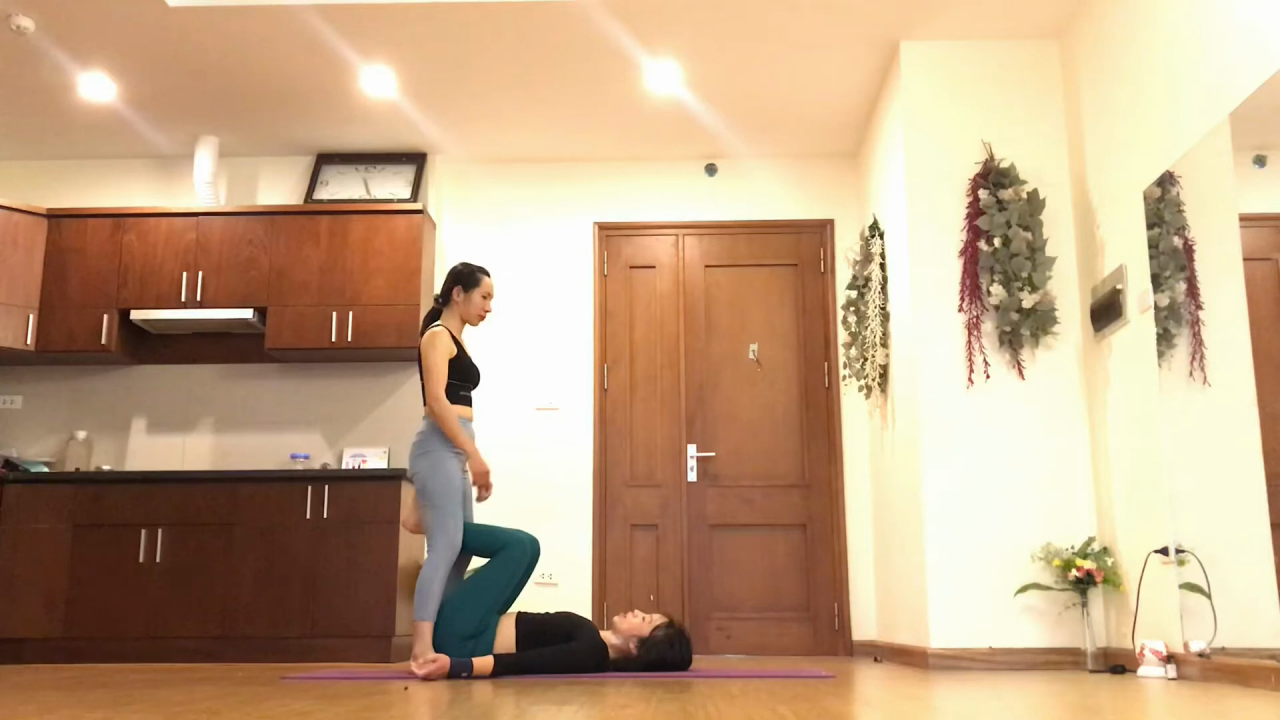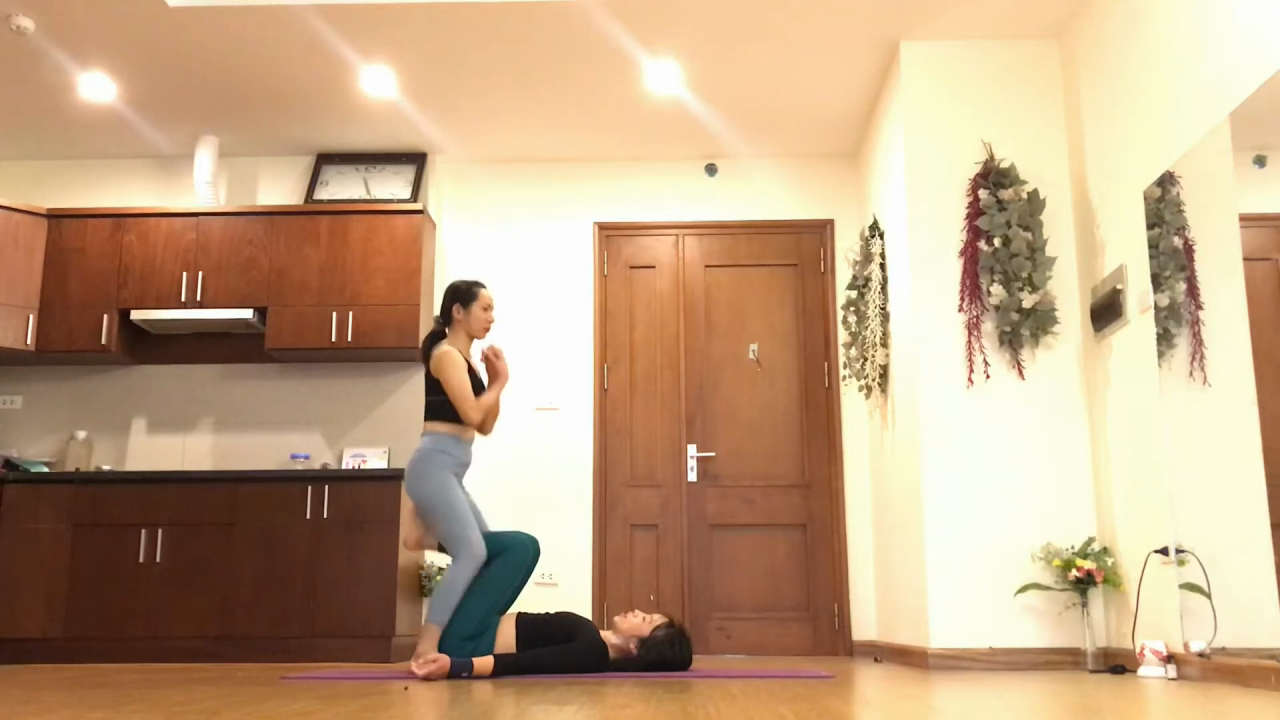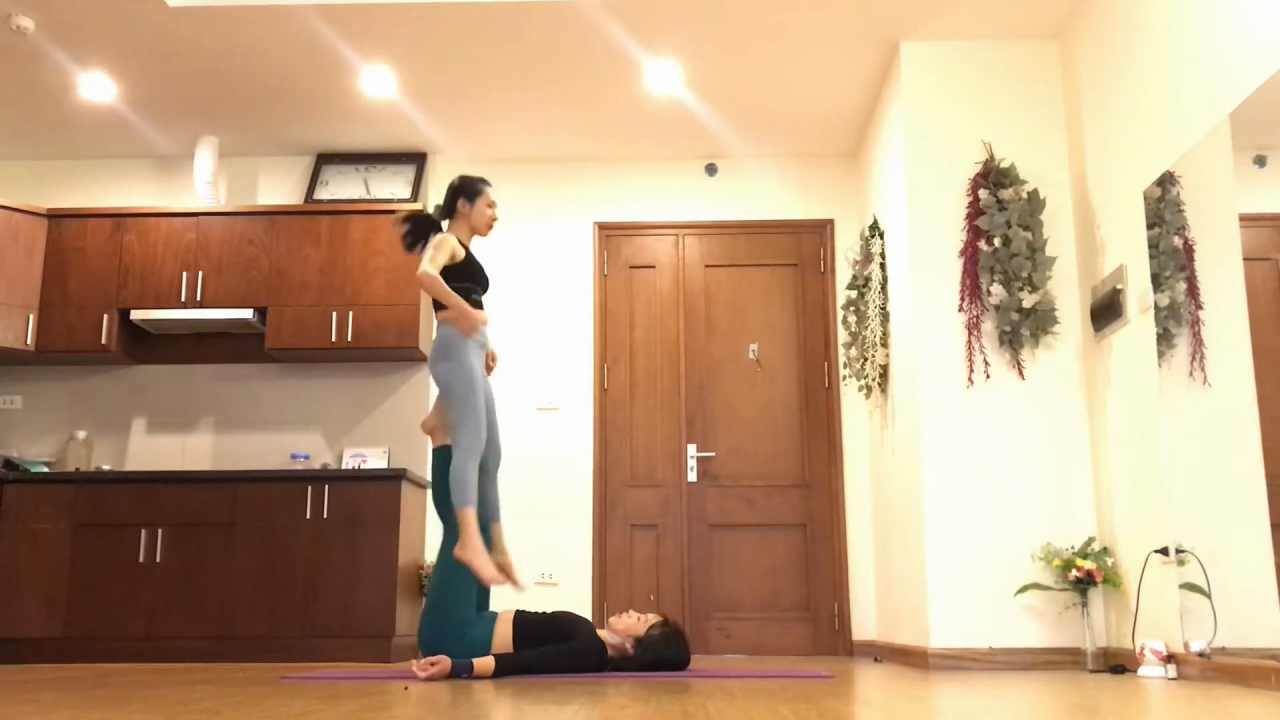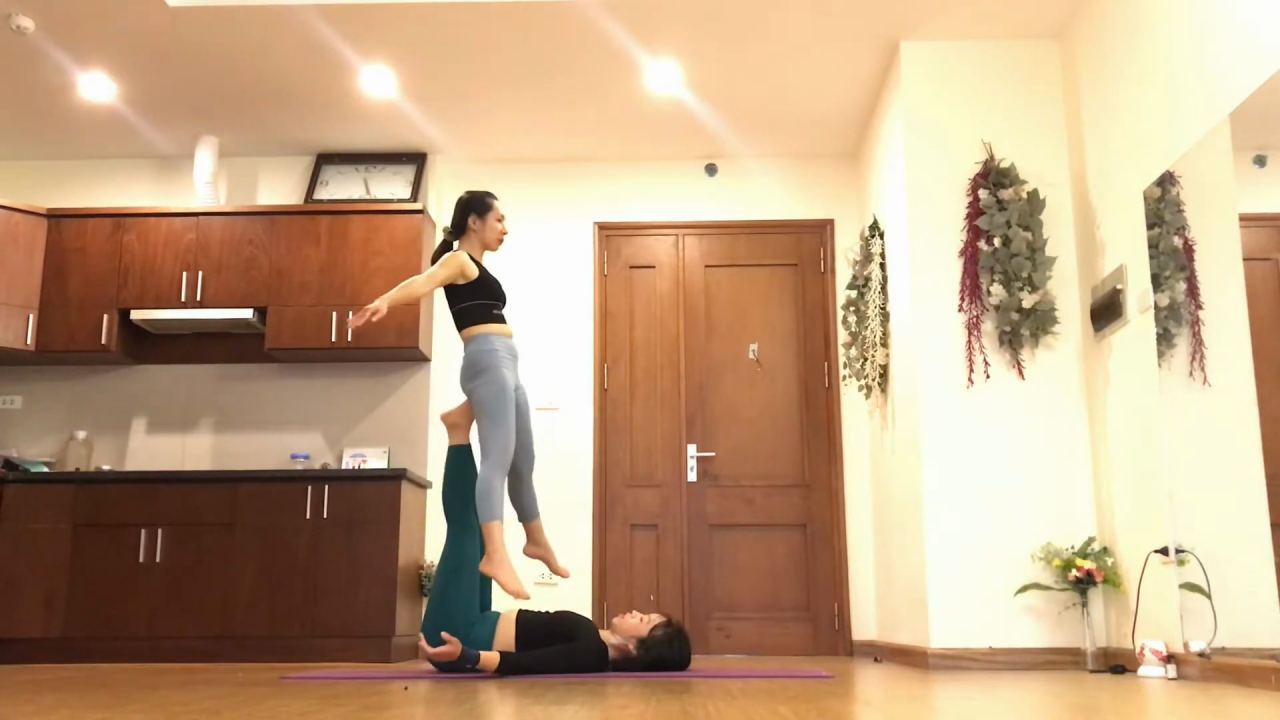
dt=0.7s
person 1, frame 1
left shoulder: (455, 340)
right shoulder: (438, 335)
right elbow: (436, 400)
left wrist: (470, 459)
right wrist: (474, 455)
left hip: (452, 452)
right hip: (439, 449)
left knee: (461, 550)
right knee: (445, 546)
right ankle: (421, 648)
person 1, frame 2
left shoulder: (466, 361)
right shoulder: (447, 356)
left elbow: (486, 425)
right elbow: (472, 413)
left wrist: (495, 381)
right wrist: (497, 387)
left hip: (448, 473)
right hip: (433, 468)
left knee: (481, 552)
right knee: (472, 552)
right ankle: (426, 650)
person 1, frame 3
left shoulder: (464, 251)
right shoulder: (445, 241)
right elbow: (425, 274)
left wrist: (484, 343)
right wrist: (462, 309)
left hip: (469, 353)
right hip: (456, 349)
left knee: (490, 453)
right knee: (471, 442)
left ankle: (496, 547)
right ankle: (470, 538)
person 1, frame 4
left shoulder: (476, 267)
right shoulder: (458, 260)
right elbow: (420, 283)
right wrist: (382, 302)
left hip: (504, 364)
right hip: (488, 361)
left knee: (522, 461)
right knee: (498, 457)
left ankle: (536, 540)
right ankle: (496, 554)
person 2, frame 1
left shoulder: (592, 653)
right shoulder: (594, 643)
left elbow: (519, 664)
left wrist: (457, 667)
left hip: (463, 640)
right hip: (470, 638)
left knee: (521, 546)
right knee: (524, 548)
person 2, frame 2
left shoulder: (592, 653)
right shoulder: (594, 642)
left elbow: (519, 664)
left wrist: (455, 666)
left hip: (464, 642)
right hip: (475, 639)
left knee: (522, 546)
right knee: (521, 548)
person 2, frame 3
left shoulder: (590, 651)
right shoulder: (593, 643)
left elbow: (518, 664)
left wrist: (458, 666)
left hip: (454, 641)
left knee: (462, 531)
left ankle: (442, 435)
person 2, frame 4
left shoulder: (593, 654)
right shoulder: (594, 641)
left elbow: (520, 664)
left wrist: (464, 655)
left hip: (460, 639)
right hip: (471, 636)
left knee: (463, 530)
left ankle: (459, 431)
right ankle: (460, 429)
